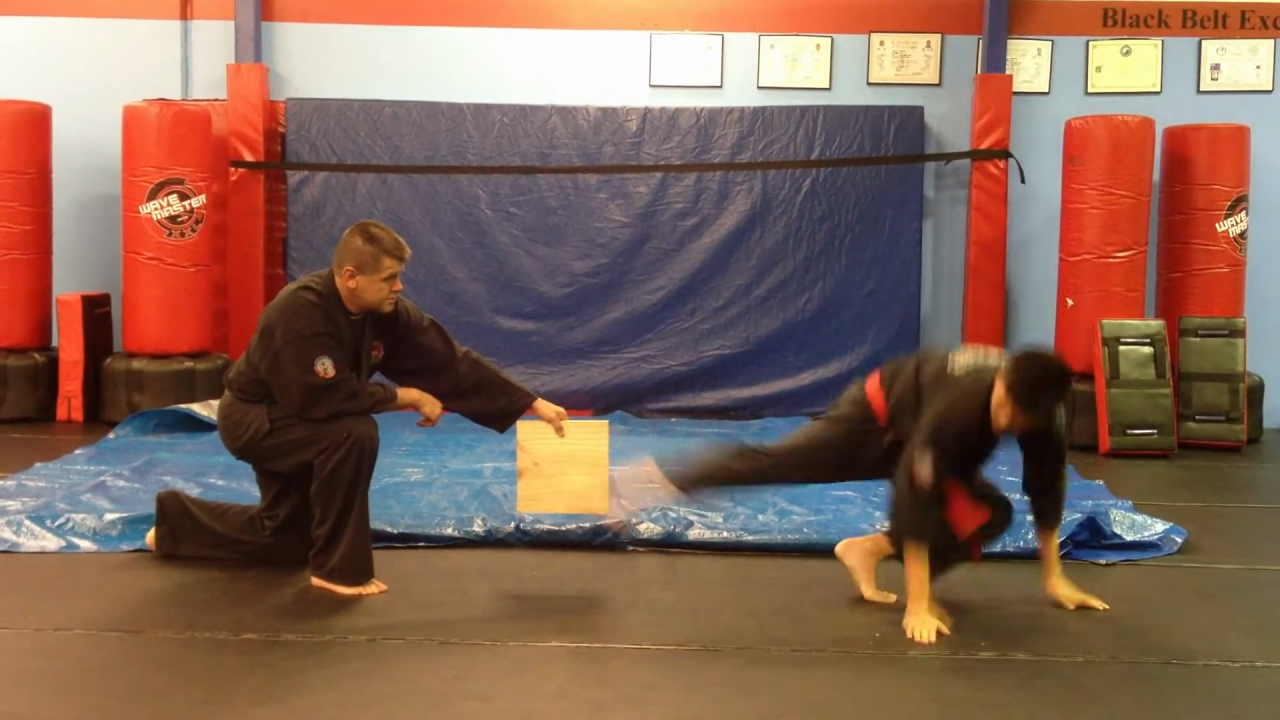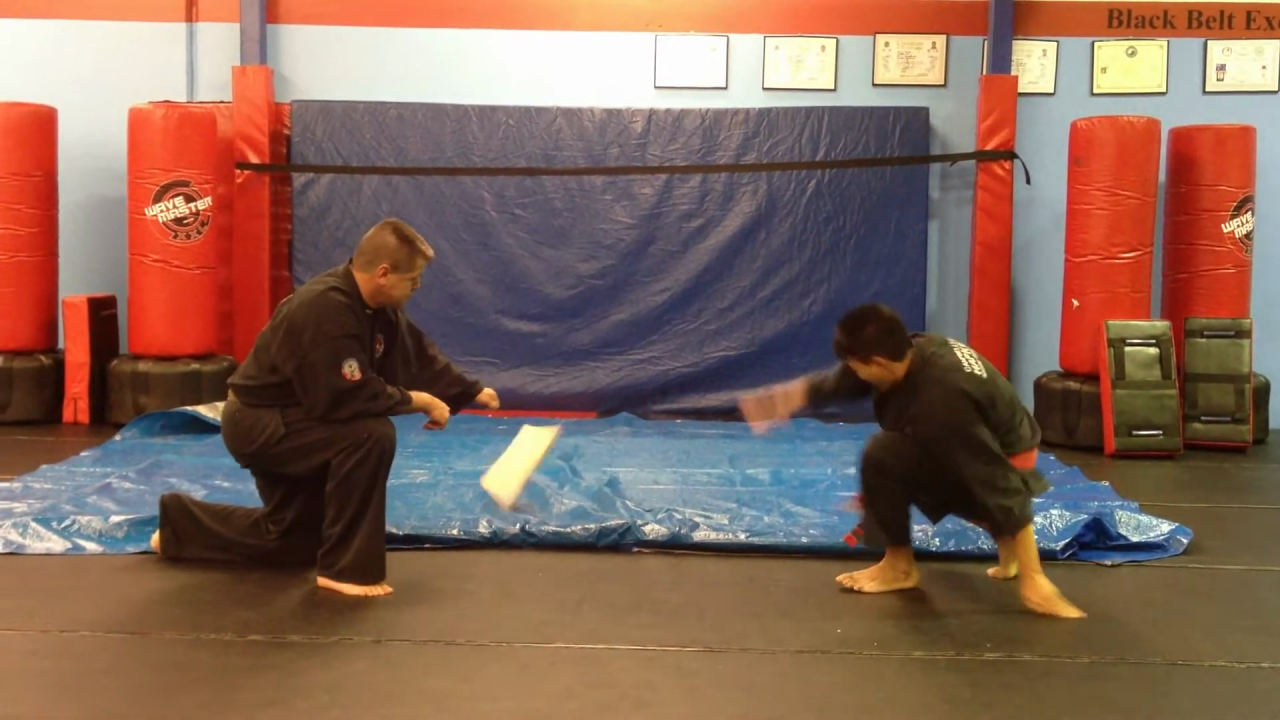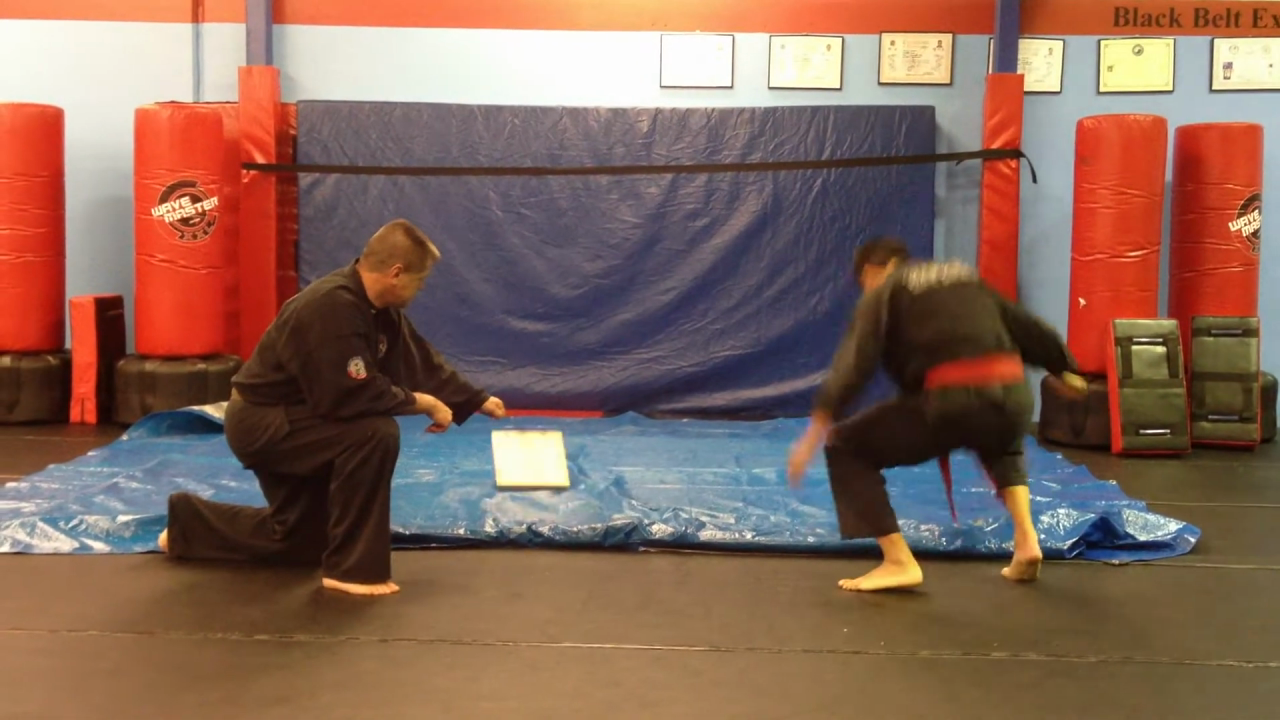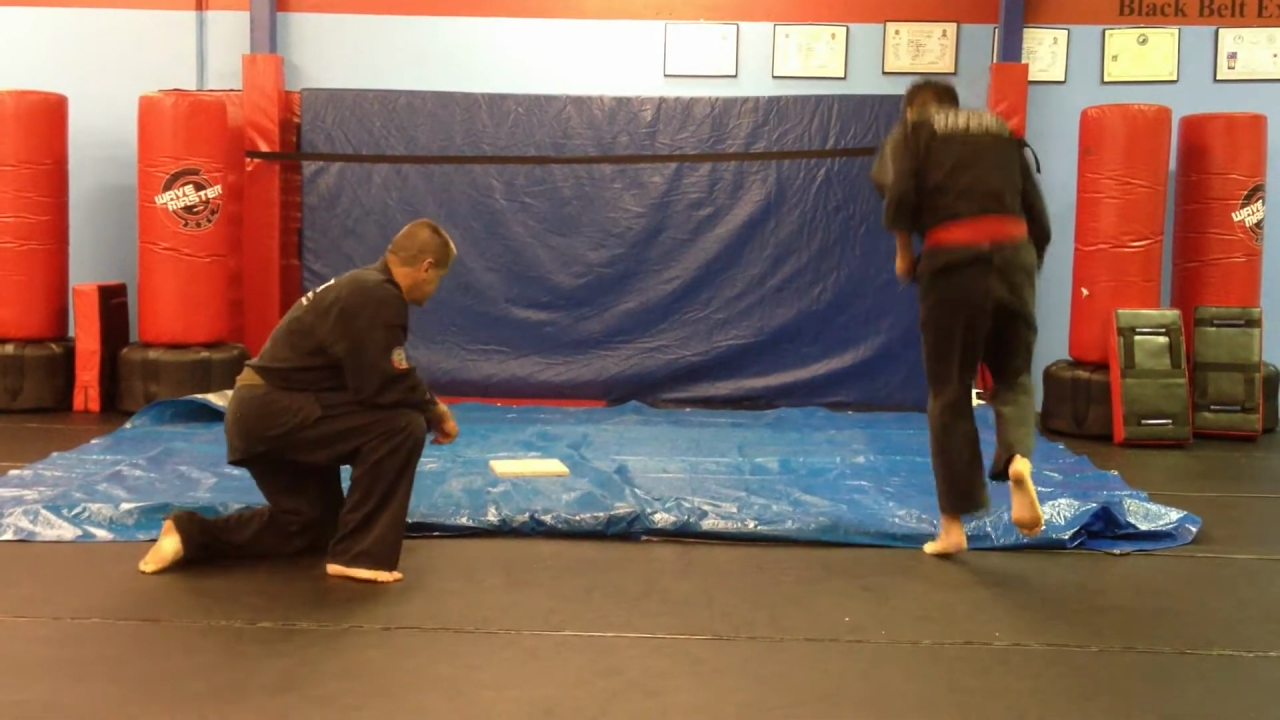
dt=0.5s
person 1, frame 1
left shoulder: (1041, 418)
right shoulder: (953, 403)
left elbow: (1047, 486)
right elbow: (917, 495)
left wrist: (1053, 574)
right wrist: (917, 602)
right hip: (880, 418)
left knee: (991, 515)
right knee: (773, 464)
left ankle: (870, 550)
person 1, frame 2
left shoulder: (944, 402)
right shoulder: (917, 348)
left elbow: (999, 483)
right elbow: (842, 382)
left wrist: (1033, 577)
right wrist: (791, 398)
left hip: (1009, 473)
right hip: (988, 459)
left knee: (882, 456)
left ankle: (898, 567)
person 1, frame 3
left shoulder: (885, 292)
right shoulder: (963, 275)
left elbow: (853, 366)
right elbow: (1028, 327)
left wrist: (812, 437)
right wrist: (1065, 370)
left hip: (959, 400)
right hip: (1014, 397)
left knee: (847, 448)
right knee: (1003, 446)
left ankle: (898, 562)
right ankle: (1026, 540)
person 1, frame 4
left shoulder: (913, 136)
right shoulder: (999, 132)
left elbow: (898, 197)
right elbow: (1037, 214)
left wrist: (905, 251)
left hip: (952, 261)
right hip: (1013, 258)
left knee: (950, 398)
right knee: (1012, 379)
left ankle: (953, 527)
right ankle: (1017, 465)
person 2, frame 1
left shoulder: (387, 311)
right shoulder: (301, 310)
left elbow: (453, 363)
right elbow: (325, 397)
left wrist: (532, 403)
right wrist: (406, 397)
left hip: (291, 419)
right hip: (252, 418)
left knee: (287, 538)
right knee: (354, 434)
left ankle: (176, 520)
right ankle: (338, 568)
person 2, frame 2
left shoulder: (377, 305)
right shoulder: (326, 310)
left elbow: (417, 356)
right elbow: (347, 399)
left wrist: (470, 391)
right wrist: (418, 401)
left hip: (283, 423)
right hip: (258, 423)
left knee: (296, 537)
right knee: (371, 435)
left ankle: (180, 523)
right ankle: (345, 568)
person 2, frame 3
left shoulder: (377, 307)
right shoulder: (332, 308)
left elbow: (419, 363)
right elbow: (352, 396)
left wrist: (477, 400)
right wrist: (422, 403)
left hip: (282, 422)
right hip: (261, 421)
left knee: (302, 538)
right knee: (375, 434)
left ankle: (188, 524)
right ankle: (351, 568)
person 2, frame 4
left shoulder: (360, 289)
right shoulder: (380, 299)
left elbow: (379, 378)
right elbow: (390, 386)
left wrist: (429, 408)
right wrist: (435, 412)
left hip: (258, 409)
right hip: (275, 409)
left knee: (310, 526)
right knee: (401, 426)
left ankle: (190, 534)
right ankle: (358, 554)
